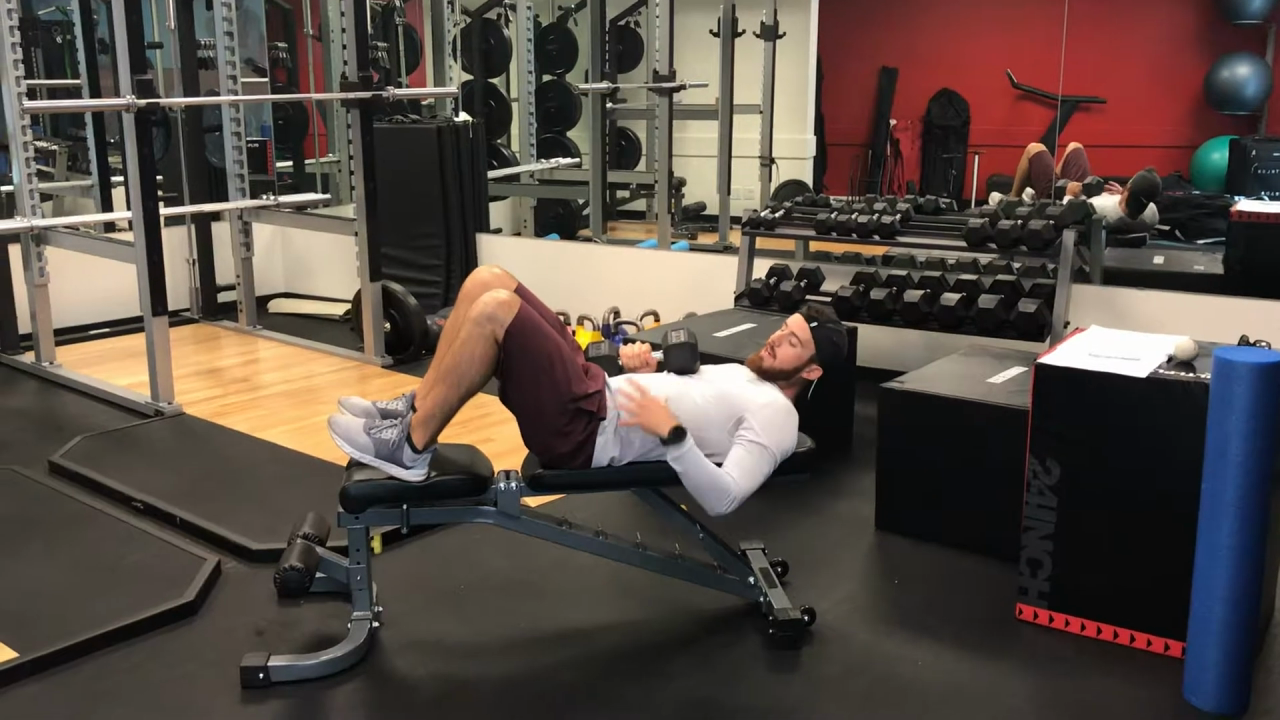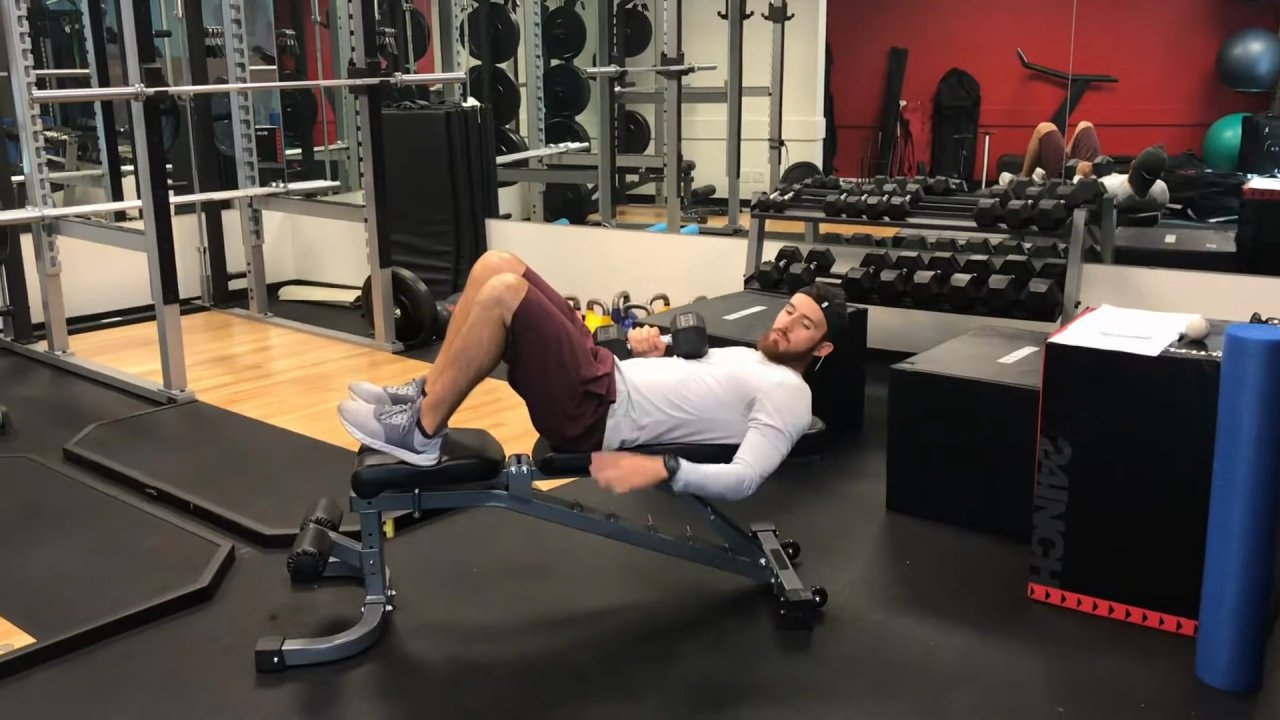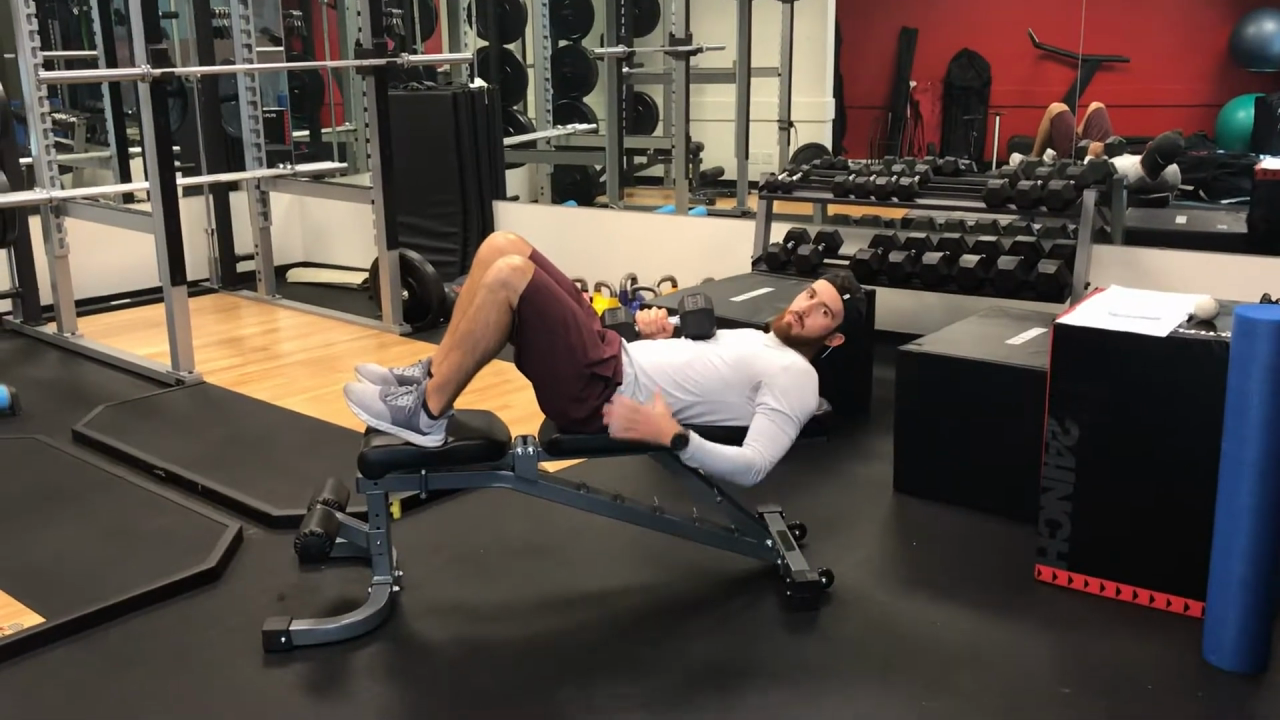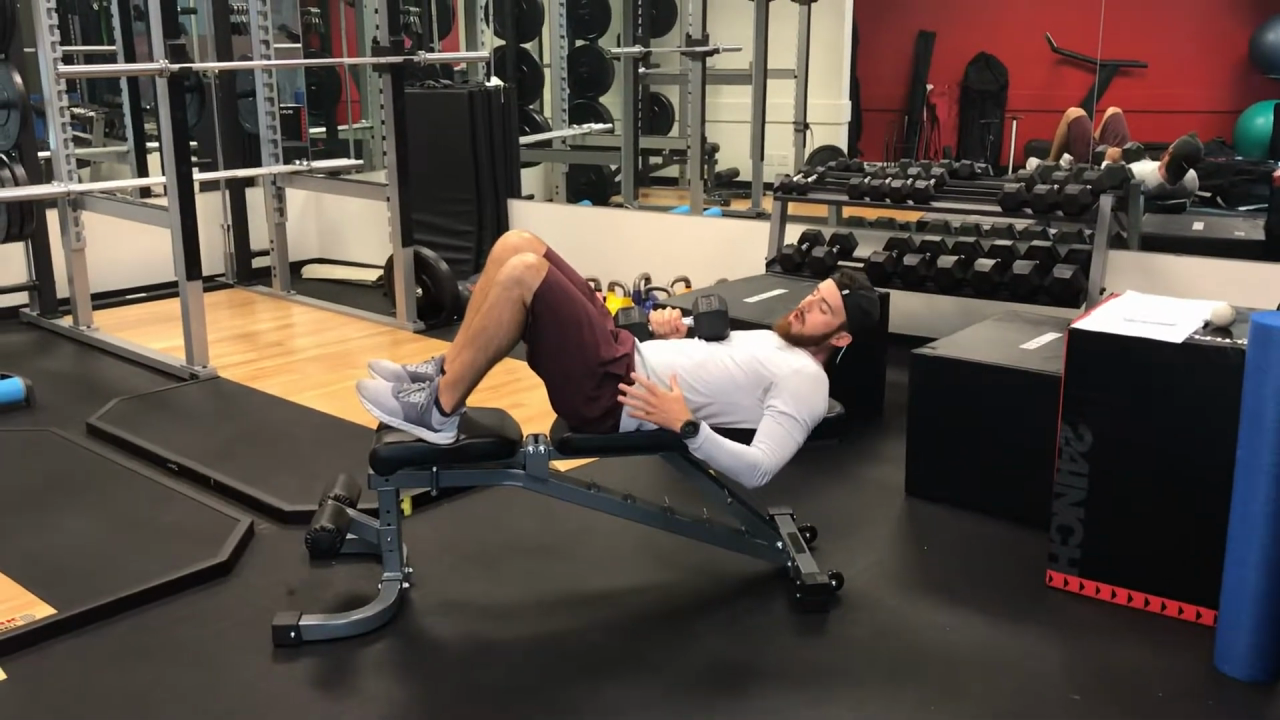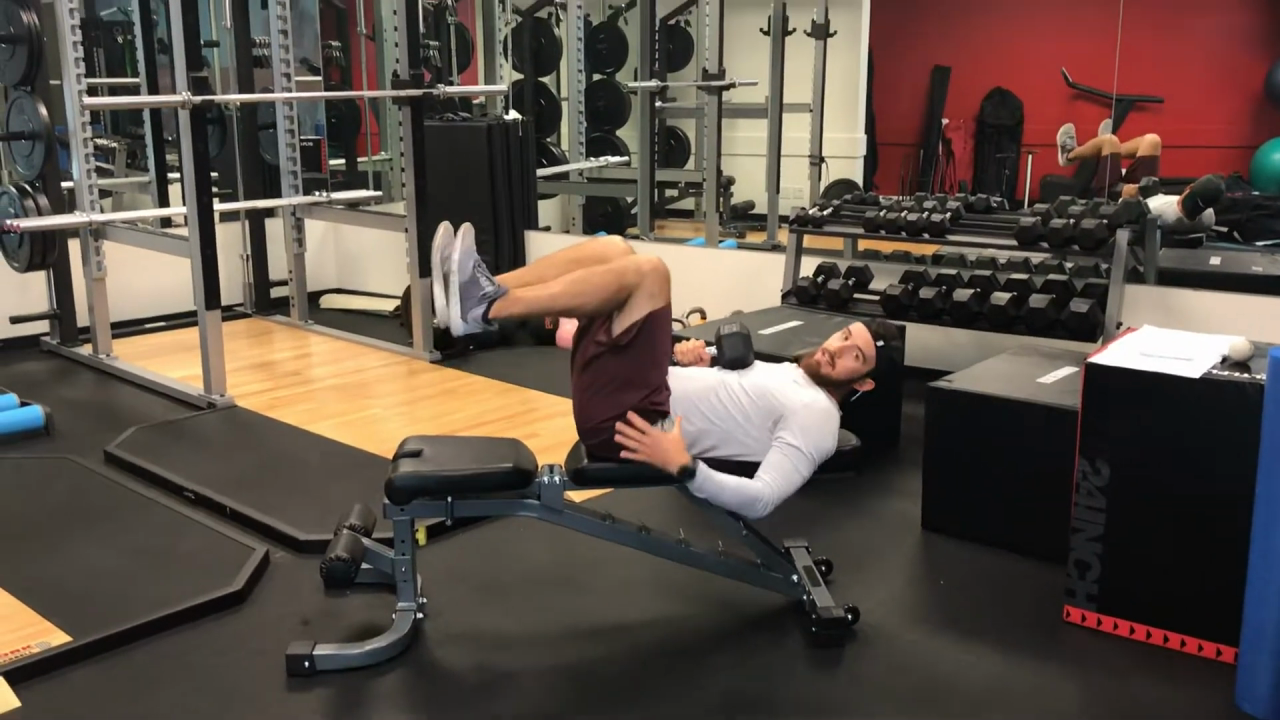
dt=1s
person 1, frame 1
left shoulder: (773, 414)
right shoulder: (742, 377)
left elbow: (721, 497)
left wrist: (673, 433)
right wrist: (645, 363)
left hip: (586, 432)
right hip: (594, 395)
left knee: (496, 309)
right knee: (488, 280)
left ankle: (410, 446)
right ankle: (415, 408)
person 1, frame 2
left shoulder: (787, 396)
right shoulder: (749, 359)
left elbow: (743, 479)
left wrist: (663, 469)
right wrist: (652, 352)
left hip: (597, 414)
right hip: (607, 376)
left knee: (503, 293)
right knee: (497, 264)
left ankle: (420, 431)
right ankle: (425, 394)
person 1, frame 3
left shoulder: (794, 379)
right shoulder: (758, 341)
left elbow: (752, 465)
left wrist: (674, 437)
right wrist: (658, 332)
left hip: (601, 395)
right hip: (613, 358)
left knee: (509, 276)
right knee: (503, 246)
left ankle: (427, 412)
right ankle: (431, 375)
person 1, frame 4
left shoulder: (803, 382)
right shoulder: (772, 344)
left elbow: (758, 469)
left wrist: (687, 426)
right wrist: (675, 334)
left hip: (612, 399)
right hip: (624, 357)
left knee: (522, 273)
right knee: (516, 245)
left ankle: (439, 408)
right ankle: (444, 371)
person 1, frame 5
left shoulder: (814, 417)
right shoulder: (789, 376)
left elbow: (761, 499)
left wrist: (685, 467)
right wrist: (697, 362)
left hip: (626, 423)
right hip: (643, 403)
left knee: (647, 272)
right knee: (615, 251)
left ankle: (482, 308)
right ankle: (487, 293)
